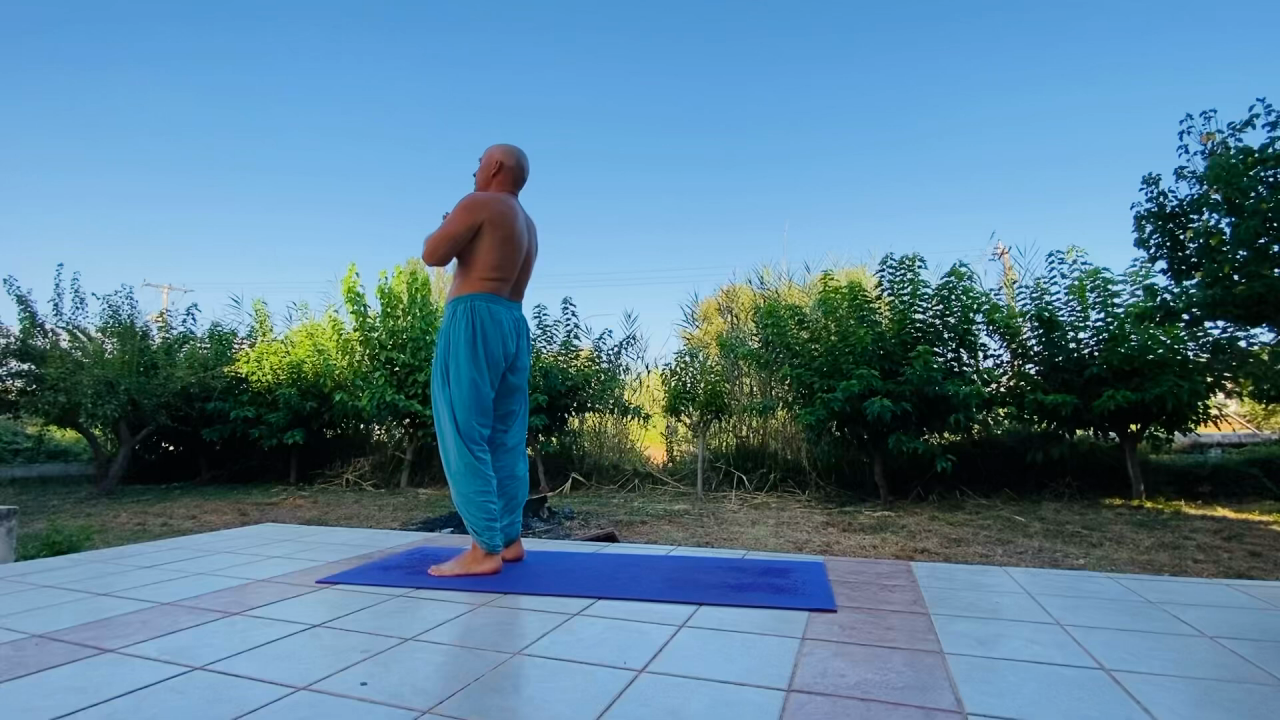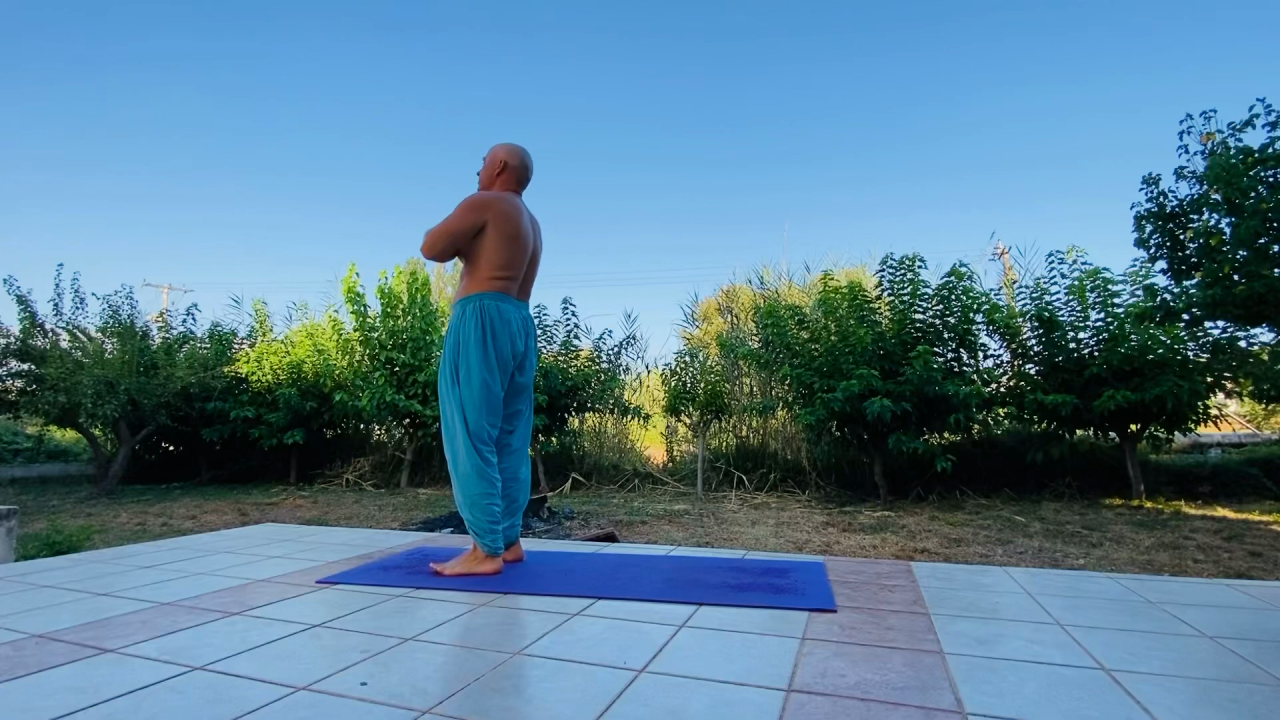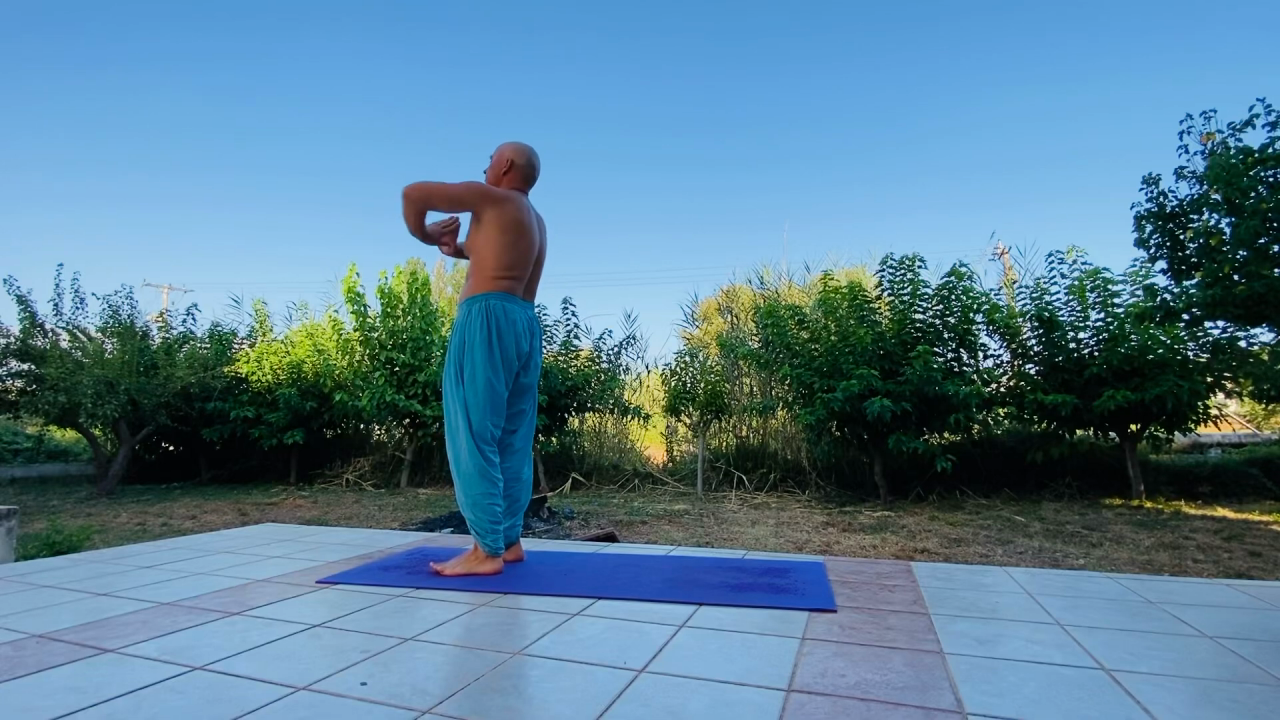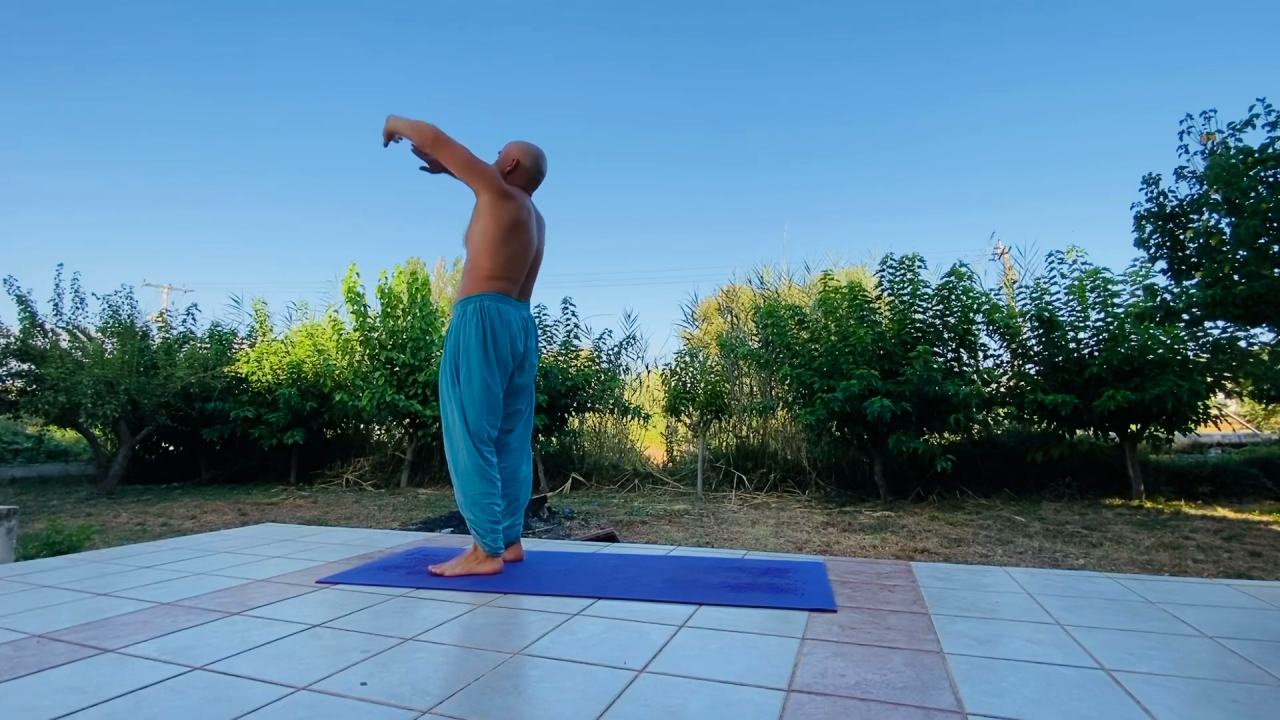
dt=0.3s
person 1, frame 1
left shoulder: (480, 203)
right shoulder: (527, 225)
left elbow: (433, 254)
left wrist: (444, 232)
right wrist: (464, 236)
left hip: (473, 323)
right hip: (512, 327)
left knee: (465, 436)
right knee: (503, 439)
left ankle: (485, 549)
right ankle: (508, 539)
person 1, frame 2
left shoulder: (486, 203)
right shoulder: (530, 224)
left elbow: (432, 248)
left wrist: (453, 235)
right wrist: (467, 239)
left hip: (482, 322)
right hip: (519, 325)
left knee: (470, 437)
right knee: (507, 439)
left ankle: (486, 550)
right ankle: (507, 541)
person 1, frame 3
left shoulder: (493, 197)
right shoulder: (531, 217)
left elbow: (420, 192)
left wrist: (421, 229)
right wrist: (456, 244)
left hip: (487, 321)
right hip: (524, 325)
left knee: (473, 437)
right knee: (510, 439)
left ankle: (486, 550)
right ankle: (508, 540)
person 1, frame 4
left shoulder: (502, 192)
right shoulder: (531, 213)
left elbow: (435, 138)
left wrist: (396, 124)
right wrist: (440, 166)
left hip: (482, 321)
right hip: (520, 325)
left knee: (471, 438)
right knee: (509, 439)
left ankle: (486, 550)
right ankle: (508, 540)
